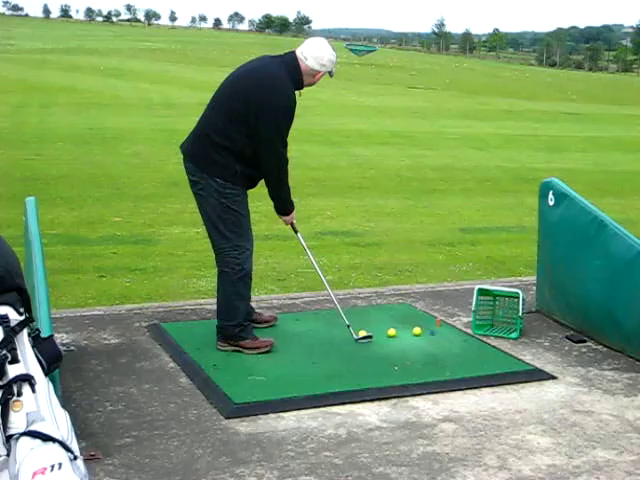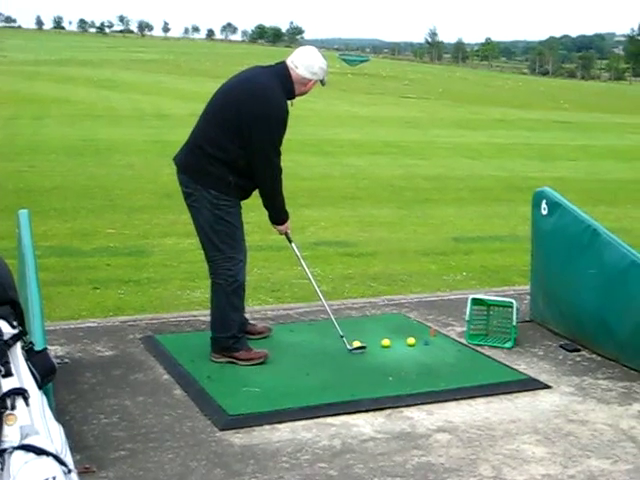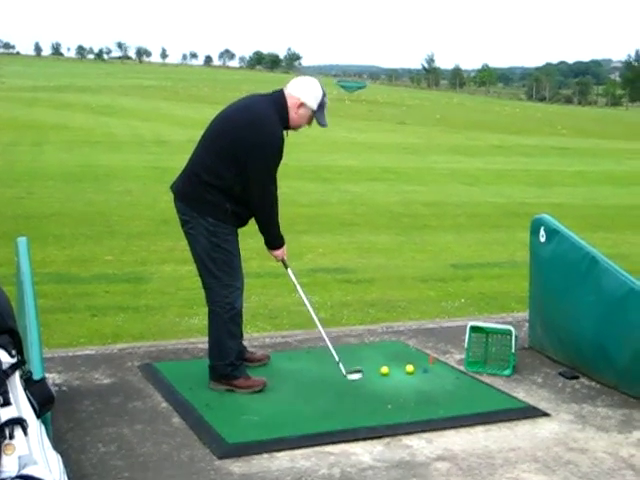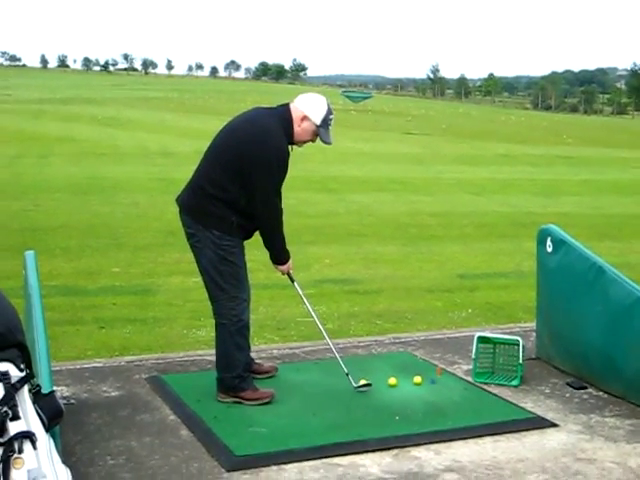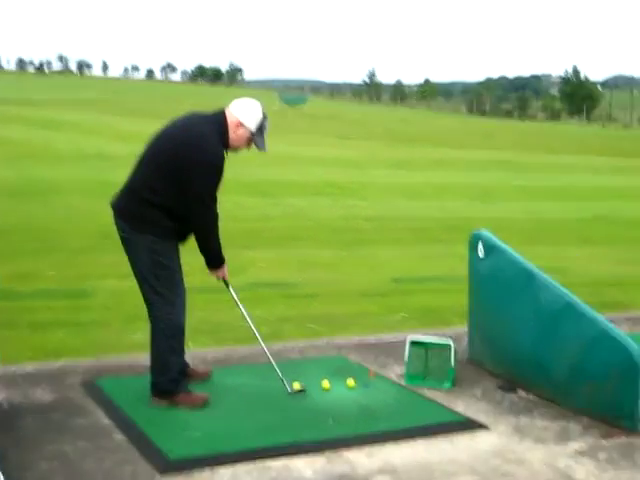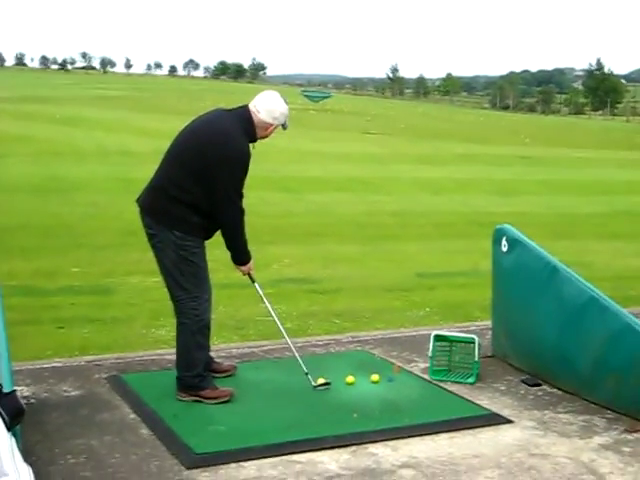
dt=0.5s
person 1, frame 1
left shoulder: (269, 68)
right shoulder: (277, 91)
right elbow: (273, 154)
right wrist: (284, 206)
left hip: (212, 161)
right hip: (216, 170)
left knee: (237, 246)
right knee: (235, 251)
left ankle: (240, 311)
right ankle: (232, 331)
person 1, frame 2
left shoulder: (261, 79)
right shoulder: (270, 102)
right elbow: (267, 164)
right wrist: (279, 215)
left hip: (205, 172)
right hip: (210, 181)
left knee: (231, 258)
right knee: (229, 262)
left ankle: (234, 322)
right ankle: (226, 343)
person 1, frame 3
left shoulder: (259, 108)
right shoulder: (265, 128)
right elbow: (262, 191)
left wrist: (272, 237)
right wrist: (275, 240)
left hip: (204, 200)
right hip: (207, 208)
left knee: (229, 285)
right knee: (226, 290)
left ankle: (233, 350)
right ankle: (225, 371)
person 1, frame 4
left shoulder: (264, 122)
right shoulder: (271, 142)
right elbow: (267, 205)
right wrist: (280, 254)
left hip: (209, 214)
right hip: (212, 221)
left knee: (235, 297)
right knee: (232, 302)
left ankle: (241, 362)
right ankle: (233, 383)
person 1, frame 5
left shoulder: (199, 127)
right shoulder: (205, 148)
right elbow: (202, 211)
right wrist: (216, 261)
left hip: (143, 216)
right hip: (147, 225)
left knee: (170, 302)
right knee: (168, 306)
left ankle: (174, 366)
right ankle: (167, 387)
person 1, frame 6
left shoulder: (223, 122)
right shoulder: (232, 145)
right elbow: (229, 207)
right wrist: (241, 256)
left hip: (168, 212)
right hip: (174, 222)
left knee: (196, 296)
right knee: (194, 301)
left ankle: (200, 361)
right ankle: (192, 382)
